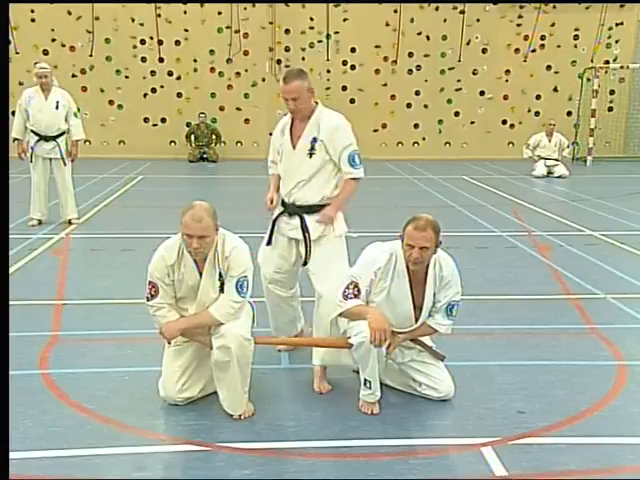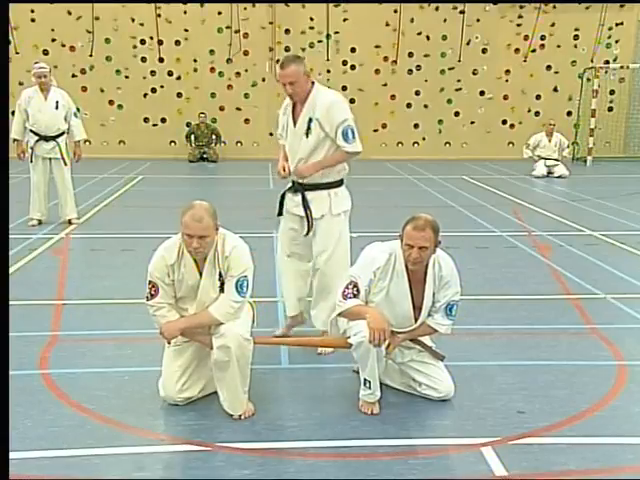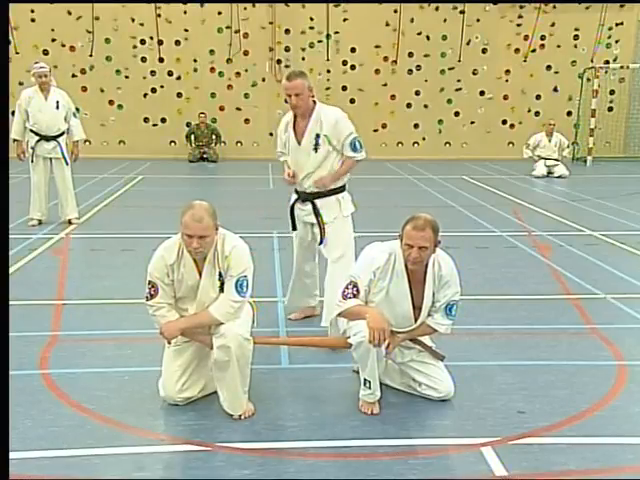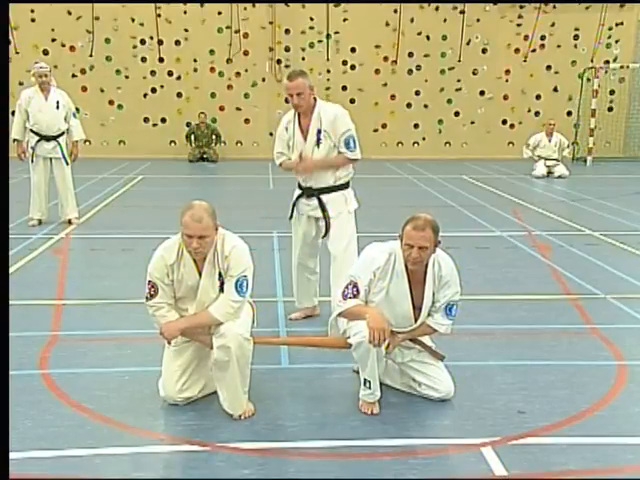
dt=0.3s
person 1, frame 1
left shoulder: (334, 124)
right shoulder: (282, 126)
left elbow: (353, 173)
left wrist: (334, 207)
right wrist: (273, 190)
left hip: (320, 221)
right hip: (287, 217)
left knee: (332, 290)
right knee: (273, 276)
left ankle: (320, 365)
right ankle: (293, 329)
person 1, frame 2
left shoulder: (331, 102)
right shoulder: (287, 106)
left elbow: (351, 147)
left wrist: (314, 167)
right wrist: (283, 159)
left hip: (326, 197)
right hip: (297, 194)
left knee: (329, 265)
right knee: (290, 253)
left ankle: (331, 328)
right ankle: (295, 312)
person 1, frame 3
left shoulder: (333, 118)
right shoulder: (286, 123)
left elbow: (356, 154)
left wrist: (329, 178)
right wrist: (288, 170)
left hip: (332, 204)
right hip: (302, 203)
left knee: (339, 261)
right knee: (302, 259)
right ankle: (308, 303)
person 1, frame 4
left shoulder: (335, 114)
right shoulder: (287, 122)
left elbow: (351, 155)
right elbow: (281, 158)
left wrist: (315, 164)
right wrist: (296, 164)
left hip: (336, 199)
right hip: (305, 198)
left knee: (343, 256)
right knee: (303, 255)
right ankle: (308, 304)
person 2, frame 1
left shoulder: (235, 250)
right shoulder: (165, 255)
left elbow: (231, 306)
right elbow: (160, 308)
left wrist: (182, 324)
right wrist: (205, 340)
left hip: (227, 315)
right hip: (185, 327)
left knee: (233, 339)
right knee: (173, 394)
left ankle: (237, 399)
right ankle: (214, 367)
person 2, frame 2
left shoulder: (235, 250)
right shoulder: (165, 255)
left elbow: (230, 305)
right elbow: (159, 308)
left wrist: (181, 324)
right wrist: (205, 339)
left hip: (227, 315)
right hip: (186, 329)
left knee: (232, 338)
right knee: (173, 394)
left ankle: (237, 400)
right ankle: (214, 364)
person 2, frame 3
left shoulder: (235, 249)
right shoulder: (164, 255)
left elbow: (231, 305)
right elbow: (159, 308)
left wrist: (181, 324)
right wrist: (205, 340)
left hip: (227, 314)
right hip: (185, 327)
left knee: (232, 338)
right knee: (173, 394)
left ankle: (238, 399)
right ankle: (214, 365)
person 2, frame 4
left shoulder: (235, 250)
right shoulder: (164, 256)
left elbow: (230, 305)
right elbow: (159, 308)
left wrist: (182, 324)
right wrist: (205, 339)
left hip: (227, 314)
right hip: (185, 328)
left knee: (233, 337)
right knee: (173, 394)
left ankle: (238, 400)
right ankle: (215, 365)
person 3, frame 1
left shoulder: (446, 268)
right shoulder: (377, 256)
left elbow: (442, 320)
right elbow: (344, 303)
left wrist: (402, 337)
right wrist: (371, 313)
left hip: (411, 338)
right hip: (371, 325)
left knee: (443, 390)
right knee: (367, 334)
left ankle: (378, 368)
right ankle: (369, 393)
person 3, frame 2
left shoulder: (446, 268)
right shoulder: (377, 255)
left elbow: (441, 320)
right elbow: (344, 304)
left wrist: (402, 337)
right wrist: (371, 313)
left hip: (410, 339)
right hip: (370, 325)
left knee: (443, 390)
right knee: (365, 333)
left ankle: (378, 368)
right ankle: (369, 393)
person 3, frame 3
left shoulder: (445, 268)
right shoulder: (376, 255)
left elbow: (441, 320)
right elbow: (343, 304)
left wrist: (401, 337)
right wrist: (370, 313)
left hip: (410, 338)
right hip: (370, 325)
left knee: (443, 390)
right knee: (366, 334)
left ankle: (376, 368)
right ankle: (369, 393)
person 3, frame 4
left shoulder: (445, 268)
right shoulder: (376, 256)
left elbow: (441, 319)
right elbow: (344, 304)
left wrist: (402, 337)
right wrist: (371, 313)
left hip: (410, 339)
right hip: (369, 324)
left knee: (443, 390)
right knee: (366, 334)
left ankle: (379, 368)
right ankle: (369, 394)
person 4, frame 1
left shoulder: (63, 95)
right shoulder: (28, 95)
left elbow: (74, 120)
right elbow: (20, 119)
left wrist: (74, 144)
right wrist: (20, 143)
left hip: (59, 143)
right hip: (37, 143)
left knee: (64, 180)
right knee: (38, 181)
left ankle: (70, 214)
right ankle: (37, 215)
person 4, frame 2
left shoulder: (62, 95)
right shoulder: (27, 95)
left elbow: (74, 119)
right elbow: (19, 120)
left wrist: (77, 144)
right wrist: (18, 143)
left hip: (58, 143)
right hip: (36, 144)
left knee: (64, 180)
right knee: (38, 181)
left ankle: (70, 214)
right ankle: (37, 215)
person 4, frame 3
left shoulder: (62, 95)
right shoulder: (26, 95)
left elbow: (73, 119)
right elbow: (19, 120)
left wrist: (75, 144)
right wrist: (19, 143)
left hip: (58, 143)
right hip: (37, 143)
left knee: (65, 180)
right knee: (38, 181)
left ankle: (70, 214)
right ankle: (37, 215)
person 4, frame 4
left shoulder: (62, 95)
right shoulder: (27, 95)
left elbow: (72, 119)
right elbow: (19, 120)
left wrist: (75, 144)
right wrist: (19, 144)
left hip: (58, 143)
right hip: (37, 144)
left knee: (65, 180)
right knee: (38, 181)
left ankle: (70, 214)
right ankle: (37, 215)
